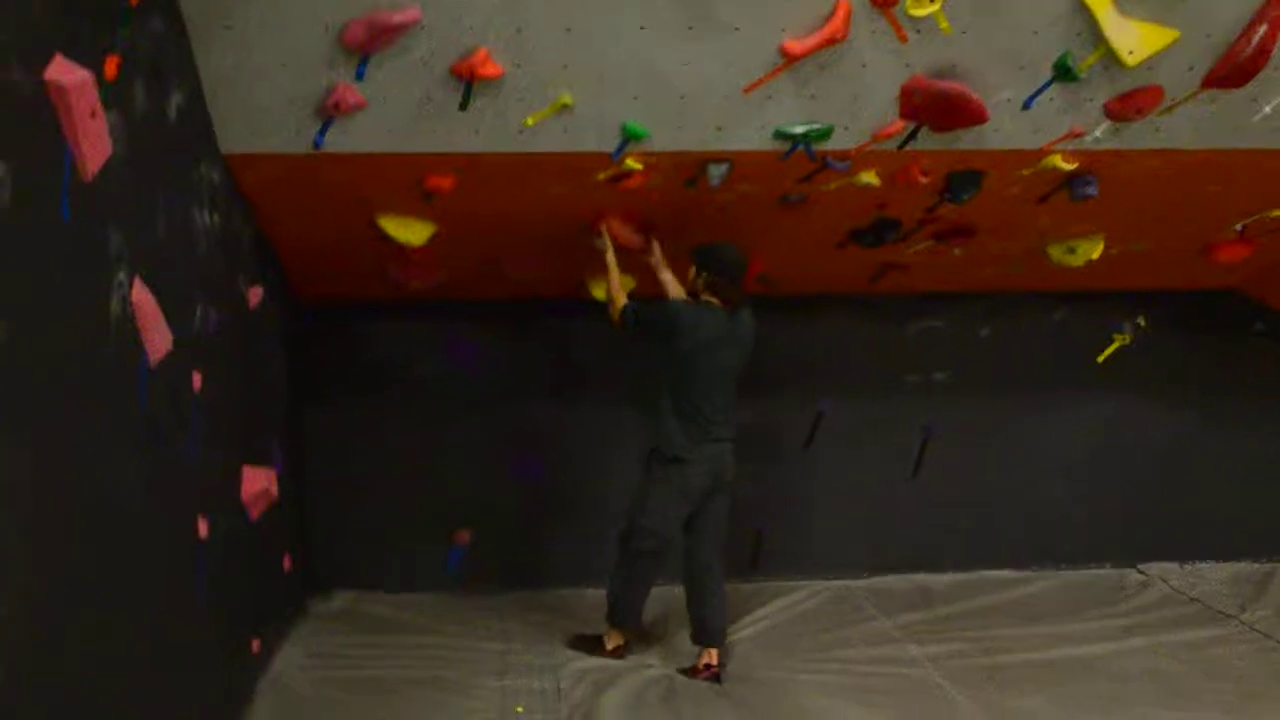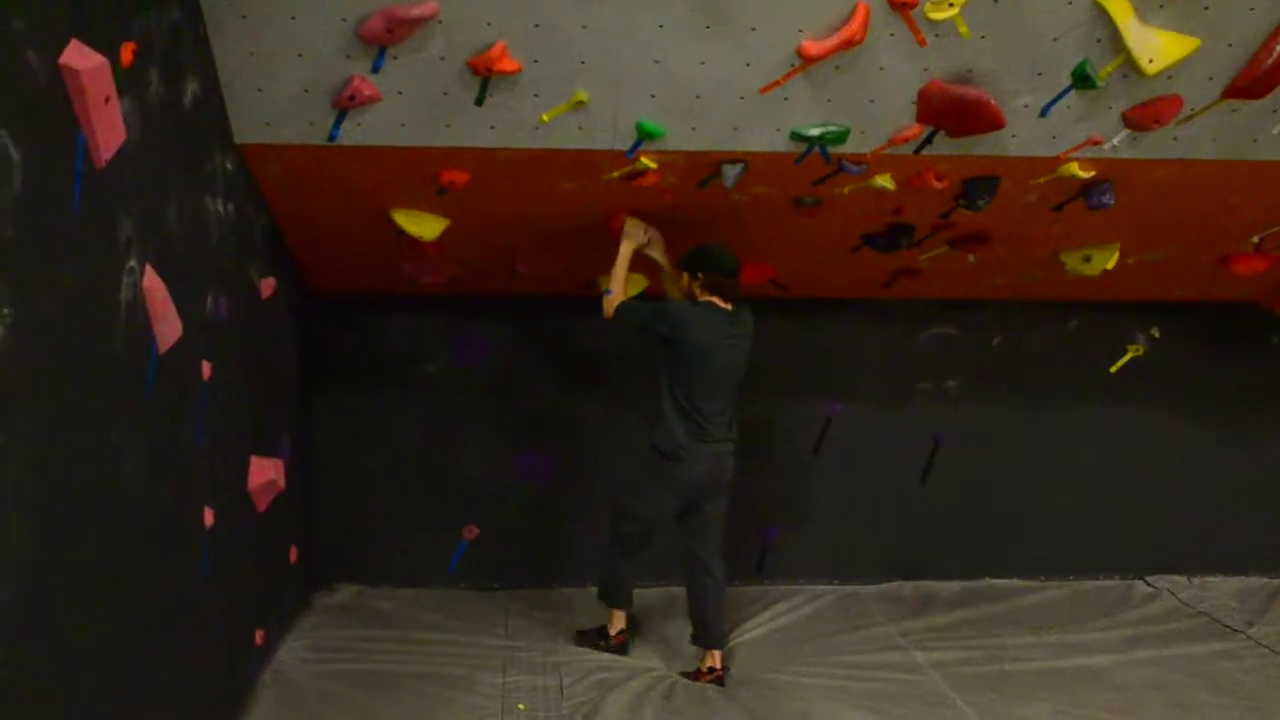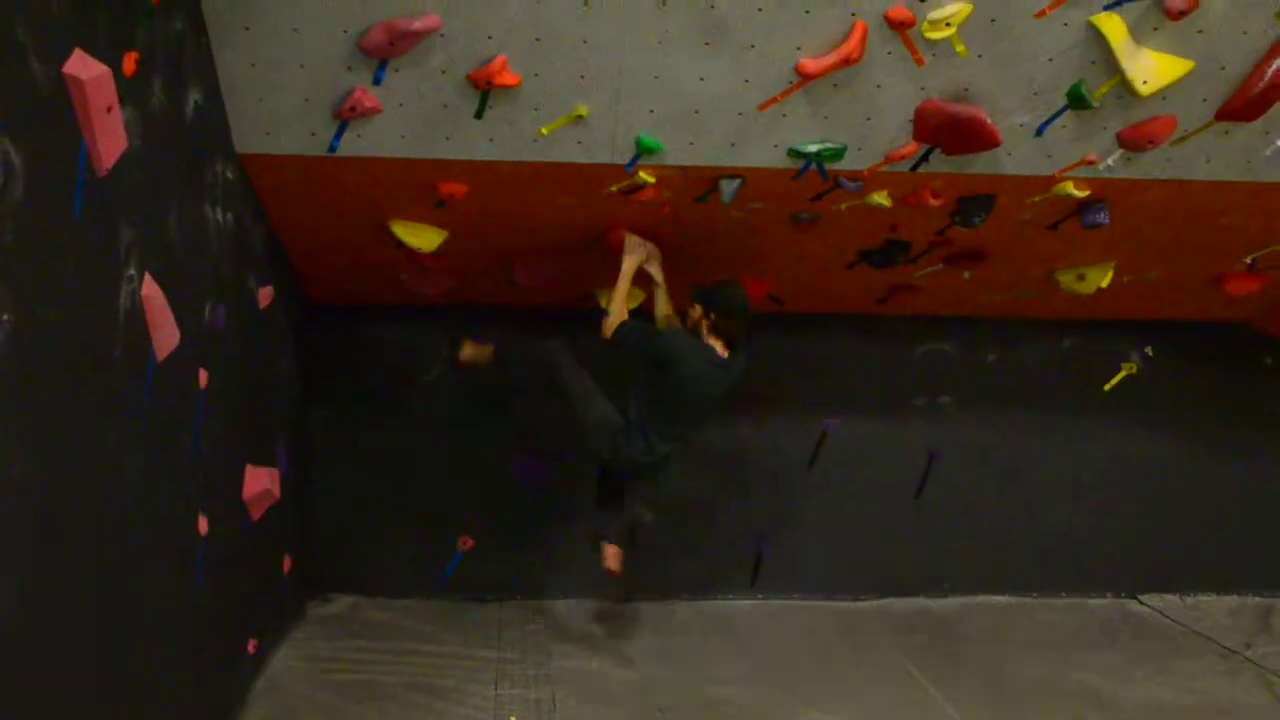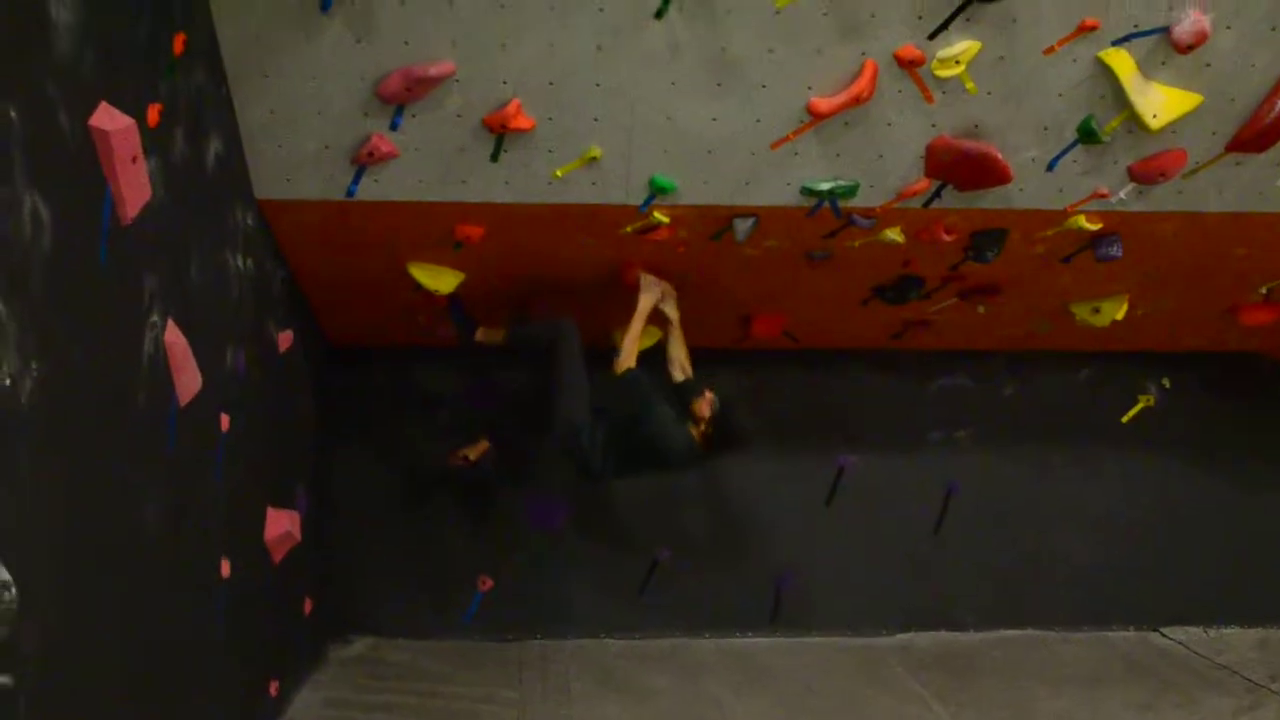
dt=0.7s
person 1, frame 1
left shoulder: (680, 319)
right shoulder: (742, 321)
left elbow: (620, 313)
left wrist: (610, 257)
right wrist: (660, 268)
left hip: (679, 463)
right hip: (719, 460)
left knee: (642, 550)
right knee: (705, 558)
left ankle: (615, 637)
right ankle: (710, 657)
person 1, frame 2
left shoulder: (682, 321)
right shoulder: (742, 322)
left elbow: (611, 307)
left wrist: (628, 248)
right wrist: (660, 258)
left hip: (678, 460)
right hip: (720, 459)
left knee: (624, 533)
right knee: (706, 558)
left ankle: (615, 628)
right ankle: (714, 661)
person 1, frame 3
left shoulder: (682, 349)
right shoulder: (732, 366)
left elbow: (611, 327)
right elbow: (669, 324)
left wrist: (630, 264)
right wrist: (658, 277)
left hip: (616, 441)
right hip: (646, 457)
left knee: (556, 357)
right knee: (613, 494)
left ankle: (473, 353)
right ankle: (612, 572)
person 1, frame 4
left shoulder: (666, 432)
right shoulder: (692, 438)
left elbow: (621, 367)
right elbow: (679, 370)
left wrist: (644, 305)
right wrist: (673, 316)
left hip: (581, 438)
right hip: (594, 444)
left knee: (563, 331)
left ankle: (478, 334)
right ankle: (482, 447)
